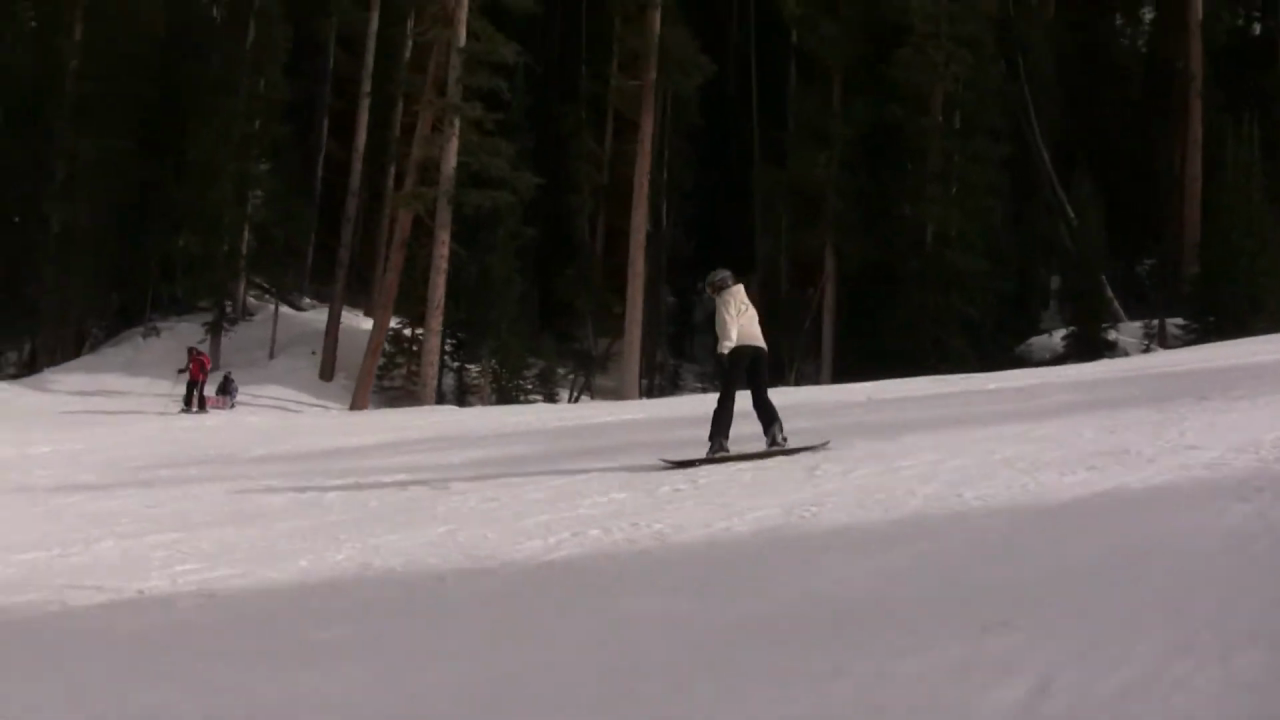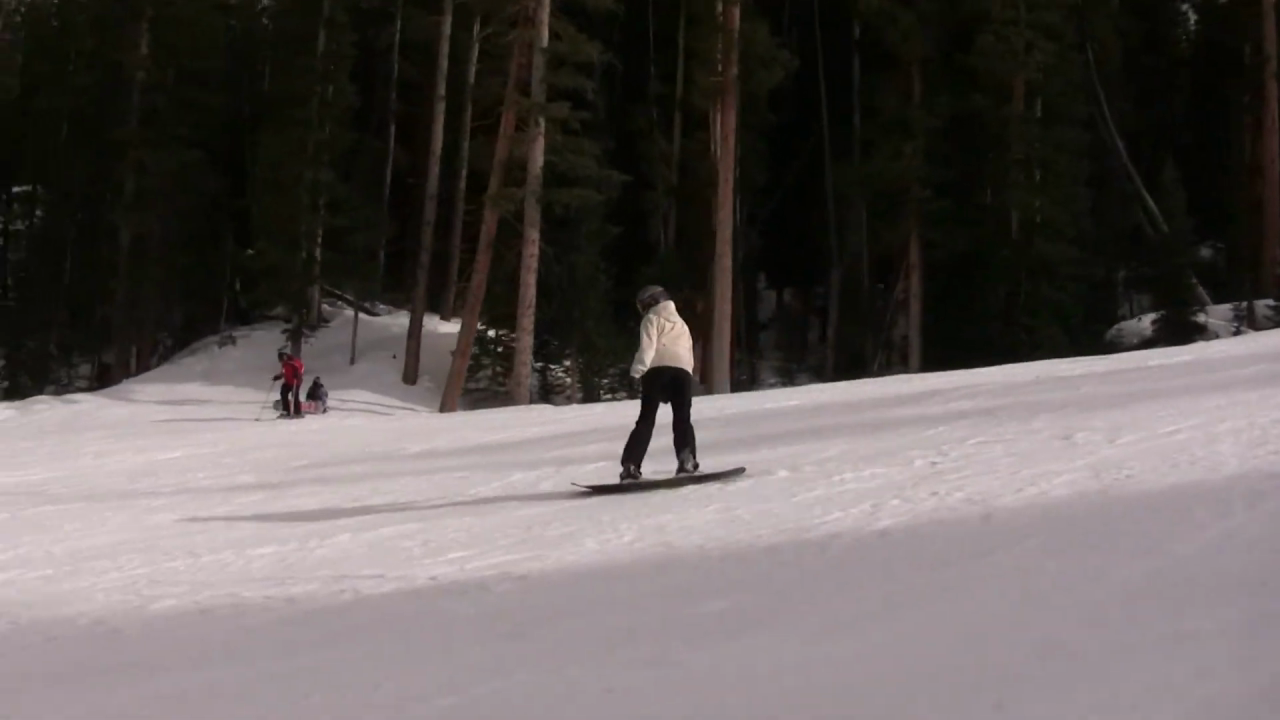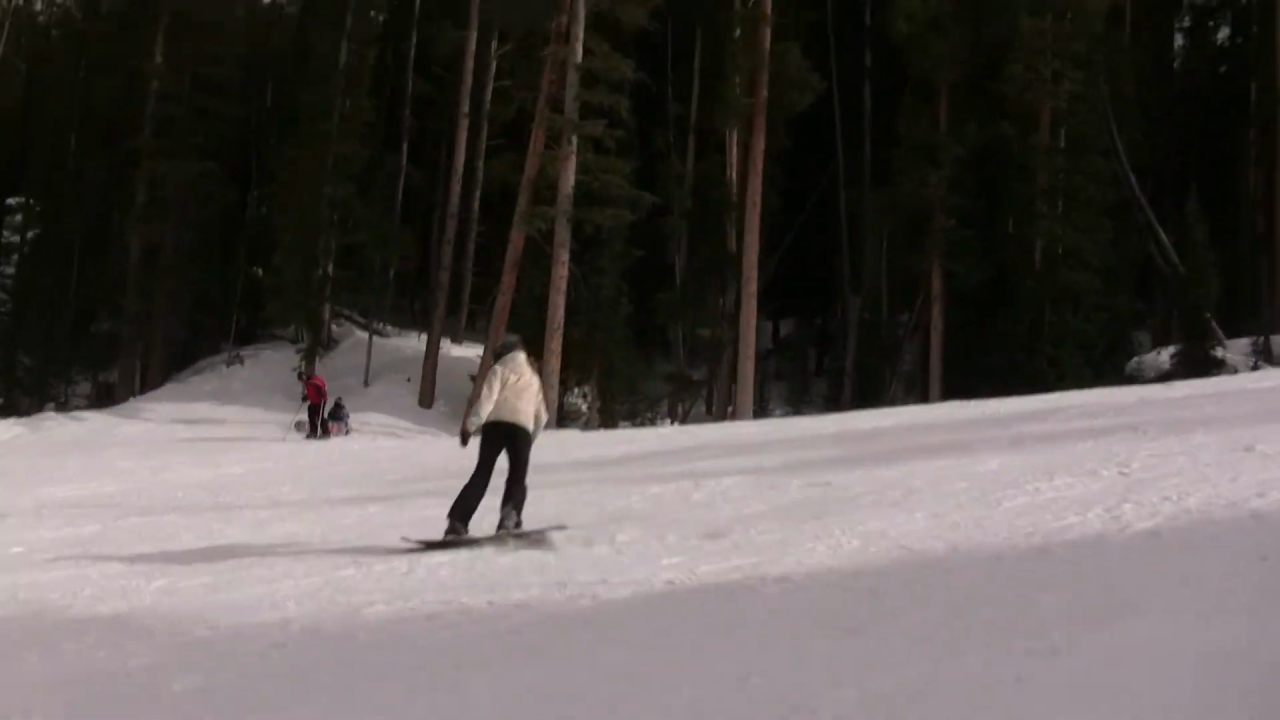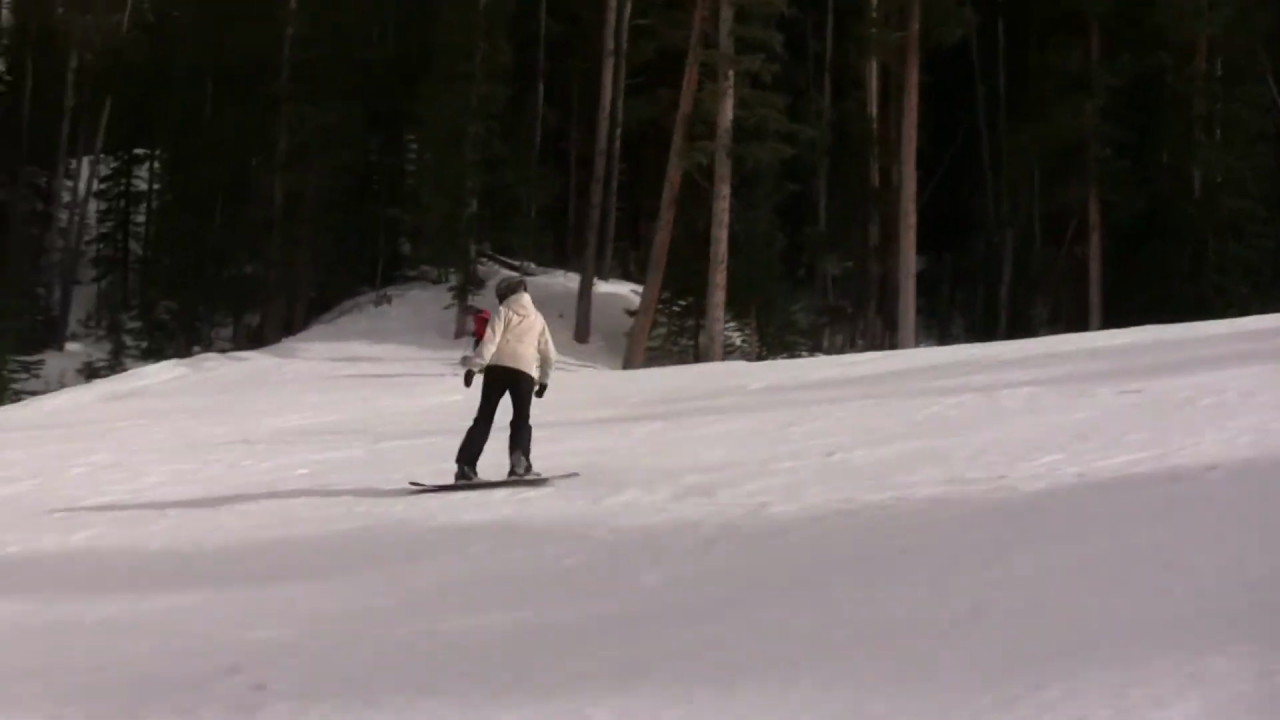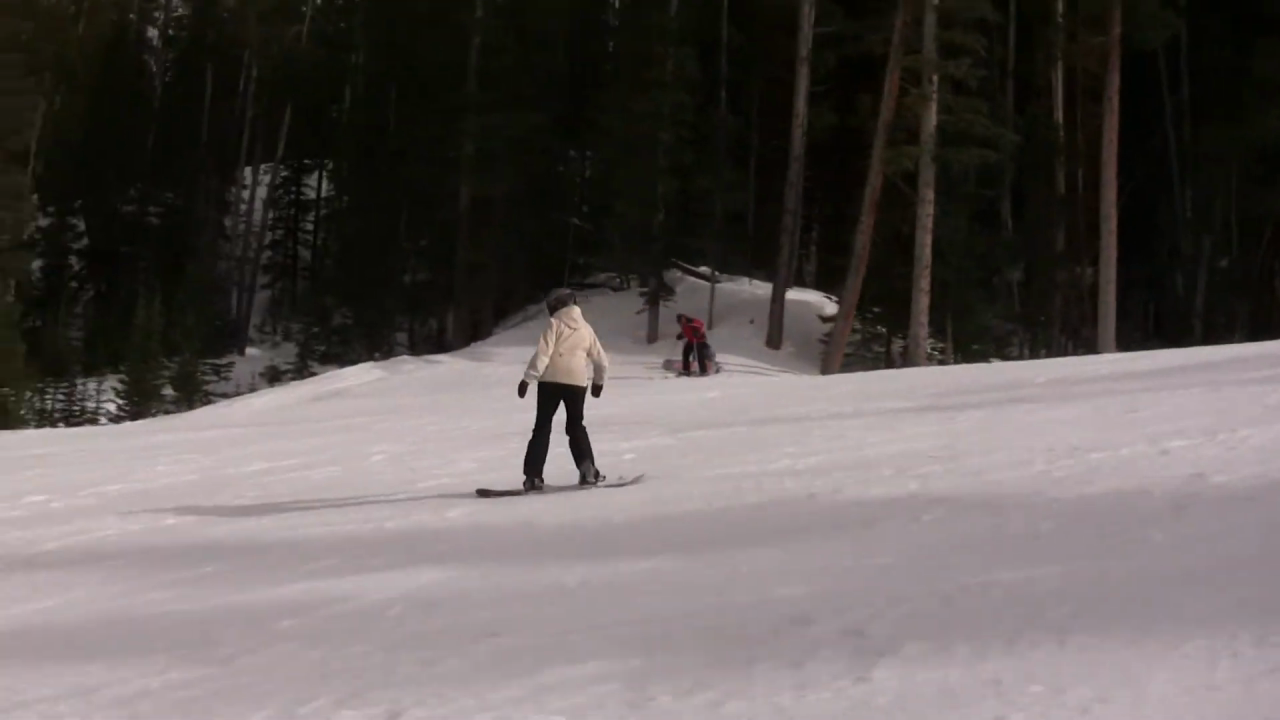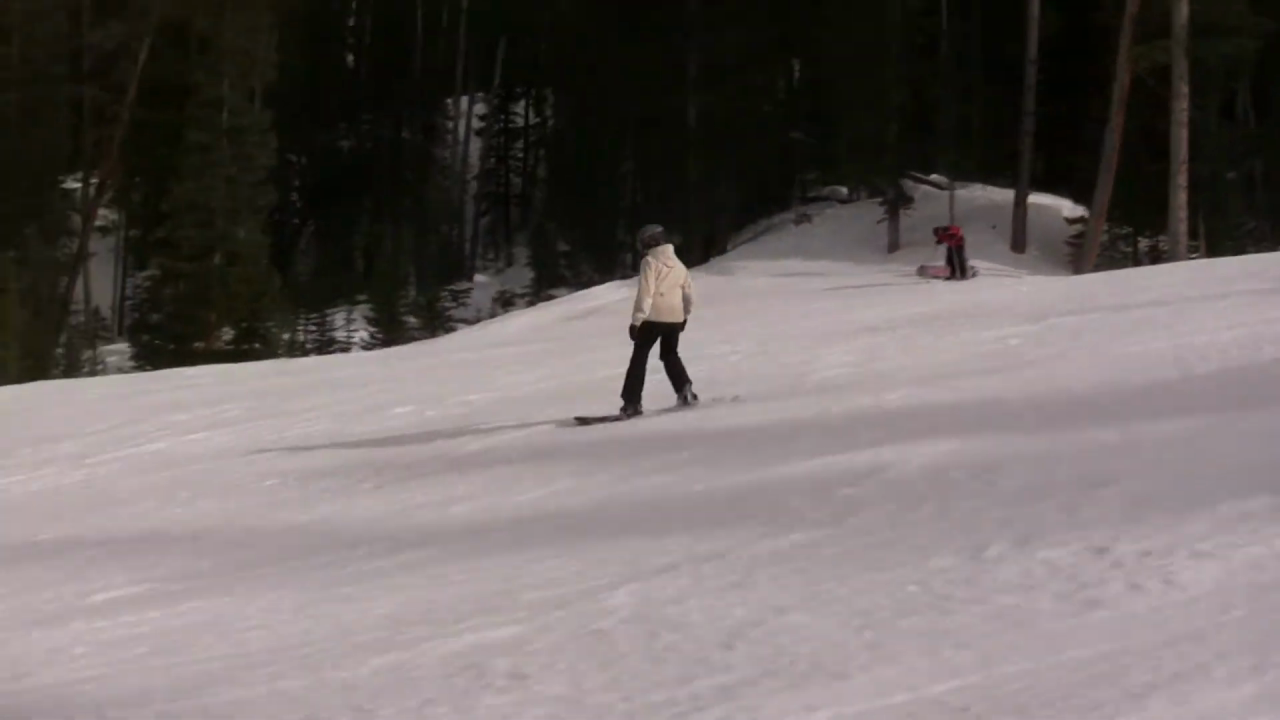
dt=0.4s
person 1, frame 1
left shoulder: (726, 300)
right shoulder: (746, 303)
left elbow: (729, 326)
left wrist: (723, 350)
right wrist: (726, 351)
left hip: (737, 350)
right hip: (759, 349)
left knee: (726, 398)
right knee: (760, 397)
left ankle: (719, 442)
right ankle: (775, 433)
person 1, frame 2
left shoulder: (652, 319)
right shoulder: (681, 323)
left elbow: (647, 348)
right elbow: (690, 360)
left wrist: (635, 373)
right wrist: (670, 392)
left hip: (657, 370)
right hip: (683, 372)
left knee: (645, 420)
right knee: (682, 420)
left ankle: (631, 467)
right ankle: (687, 460)
person 1, frame 3
left shoulder: (499, 370)
right shoulder: (533, 376)
left elbow: (487, 399)
right elbow: (541, 416)
left wrist: (471, 425)
right wrist: (530, 439)
left hip: (496, 424)
right hip: (522, 428)
left knee: (480, 476)
right knee: (517, 479)
left ankle: (457, 522)
right ankle: (509, 517)
person 1, frame 4
left shoulder: (504, 311)
right shoulder: (537, 317)
left elbow: (490, 341)
right elbow: (549, 354)
left wrist: (473, 366)
right wrist: (544, 379)
left hip: (498, 368)
right hip: (524, 372)
left knee: (483, 419)
right knee: (521, 421)
left ankle: (465, 466)
right ankle: (520, 462)
person 1, frame 5
left shoulder: (555, 323)
right shoulder: (586, 328)
left elbow: (542, 353)
right elbow: (601, 360)
left wrist: (528, 378)
right wrist: (599, 381)
left hip: (551, 381)
right hip: (577, 383)
left knee: (542, 429)
right knee: (576, 428)
left ankle: (533, 477)
right ankle: (588, 471)
person 1, frame 6
left shoulder: (650, 262)
right shoulder: (678, 264)
left elbow: (645, 294)
right elbow: (688, 295)
left wrist: (636, 320)
right wrist: (684, 315)
left hip: (652, 318)
right hip: (674, 318)
left knee: (639, 359)
right knee: (670, 355)
left ankle: (632, 403)
right ankle: (686, 392)
